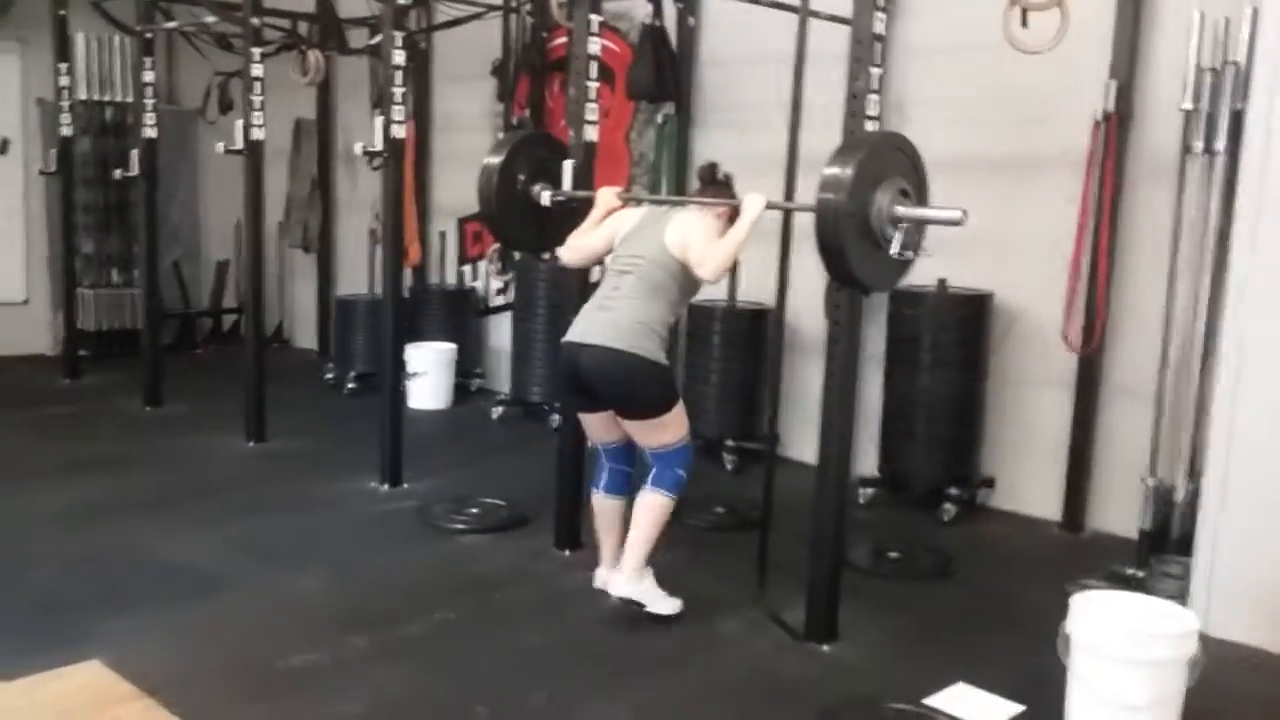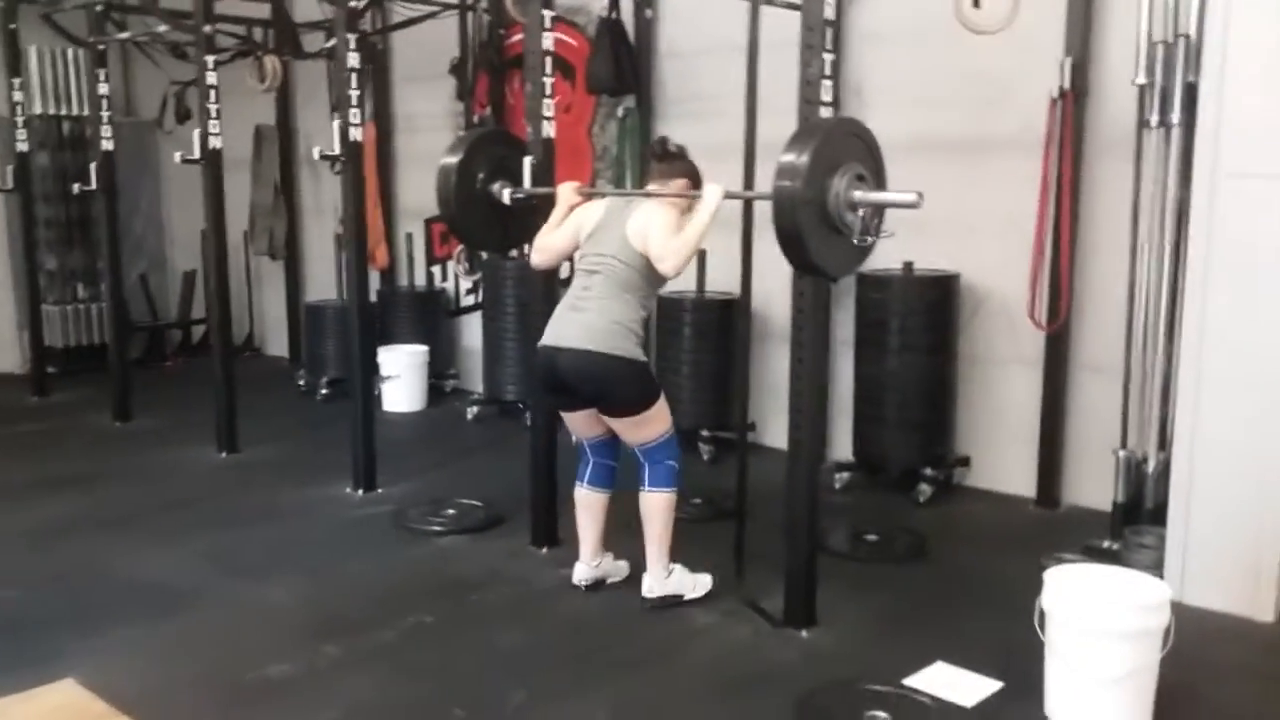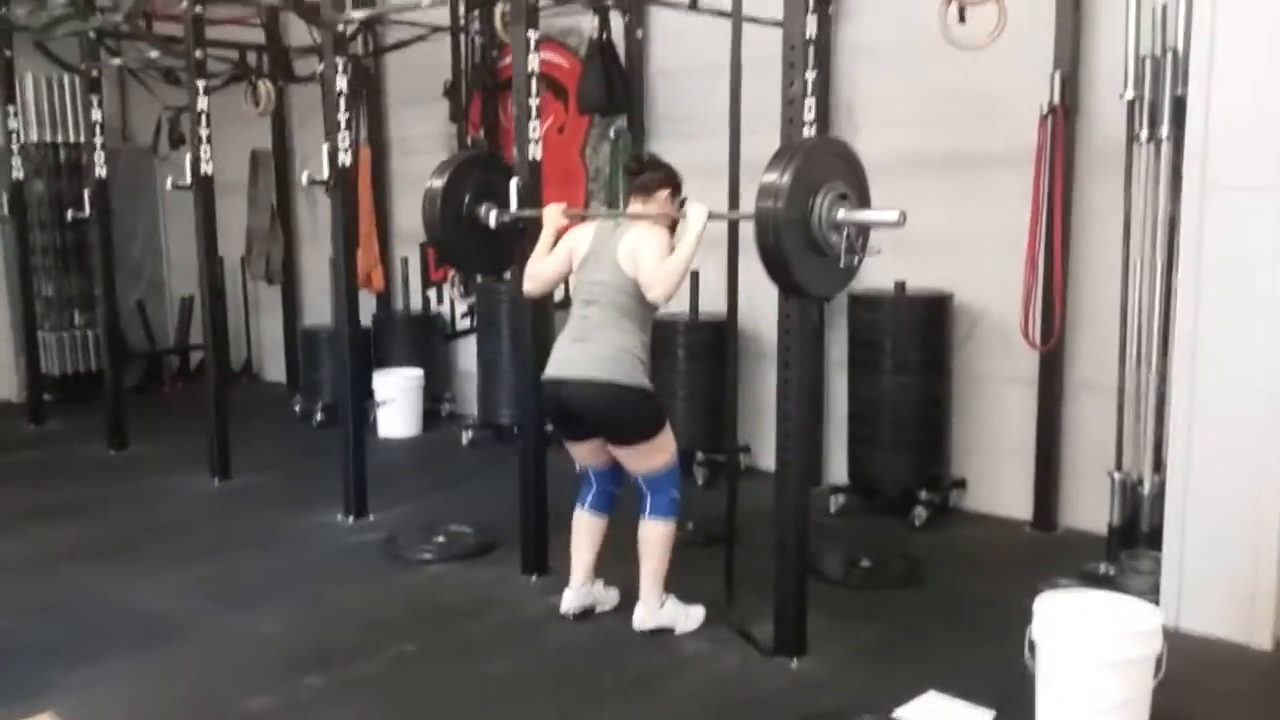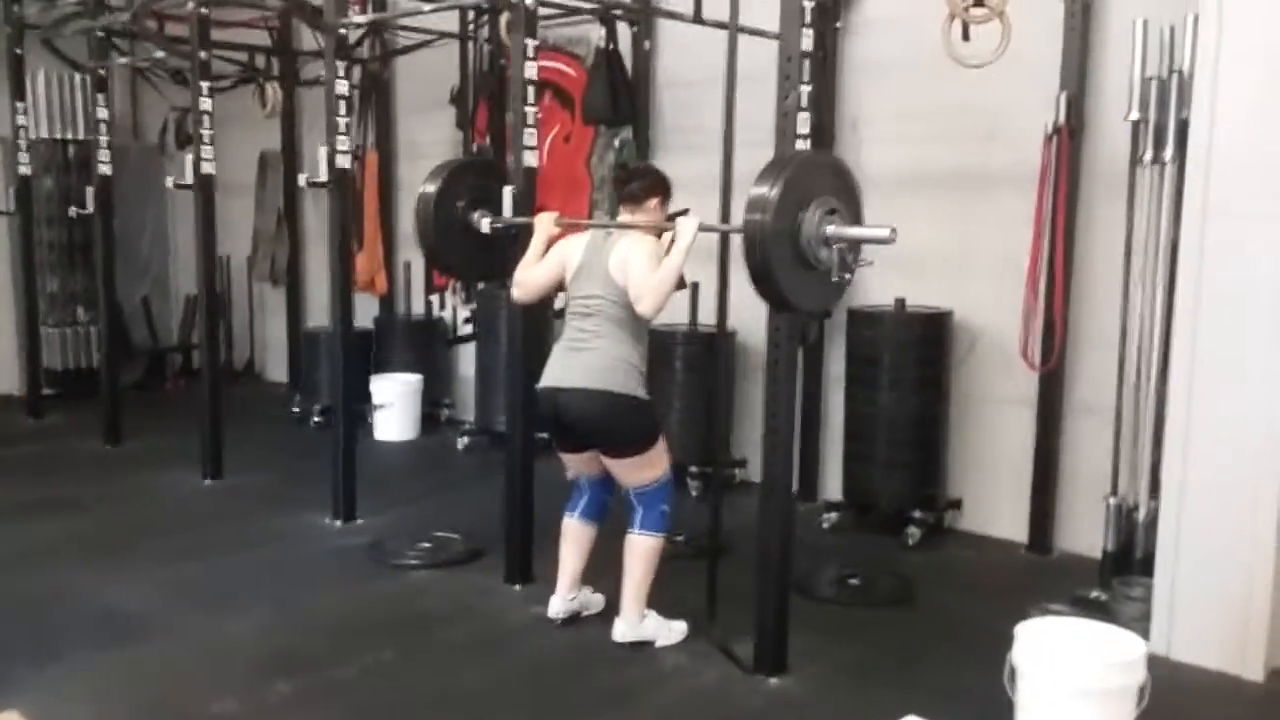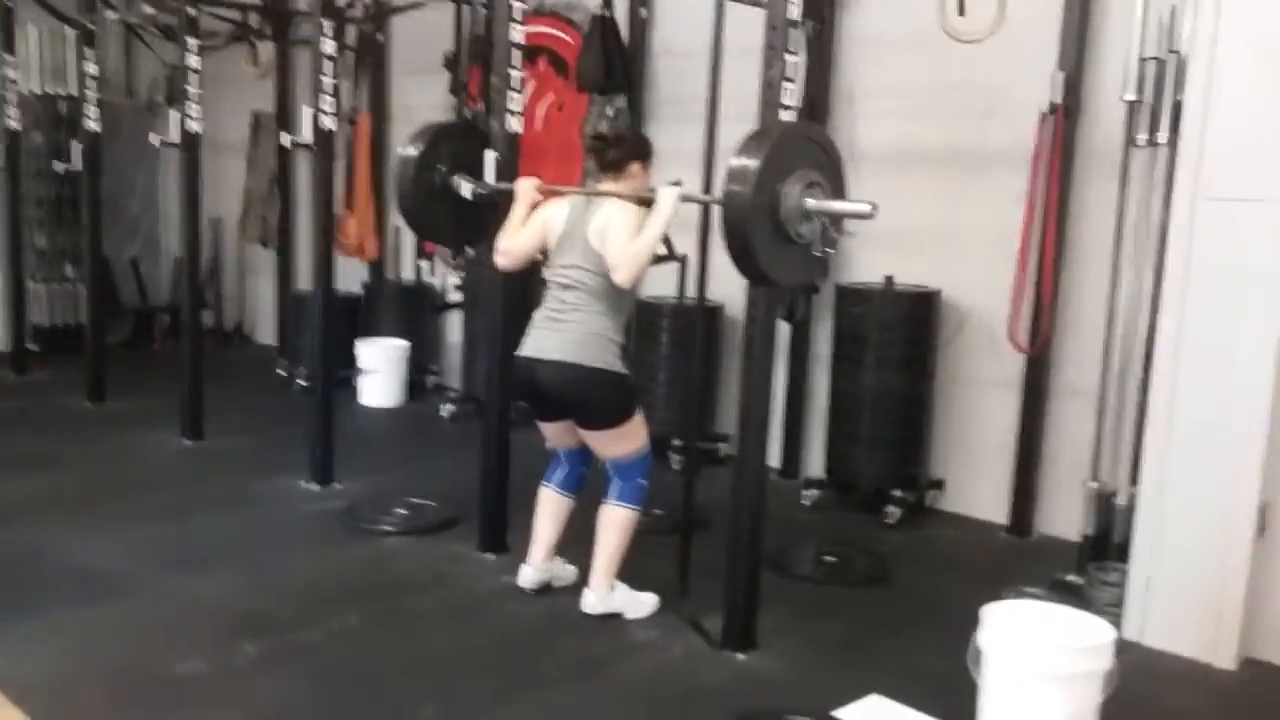
dt=0.2s
person 1, frame 1
left shoulder: (632, 214)
right shoulder: (699, 224)
left elbow: (571, 255)
right elbow: (709, 268)
left wrist: (600, 209)
right wrist: (748, 219)
left hip: (577, 348)
right hip: (628, 357)
left knee: (613, 461)
right knee: (672, 464)
left ankle: (610, 567)
right ankle: (630, 573)
person 1, frame 2
left shoulder: (593, 208)
right shoulder: (661, 213)
left elbow: (539, 257)
right elbow: (669, 263)
left wrist: (561, 205)
right wrist: (707, 210)
left hip: (553, 349)
right hip: (606, 355)
left knee: (597, 455)
right knee: (660, 458)
left ankle: (590, 563)
right ankle: (660, 576)
person 1, frame 3
left shoulder: (582, 232)
right shoulder: (650, 236)
left elbow: (532, 285)
right elbow: (658, 289)
left wrist: (549, 228)
right wrist: (692, 231)
left hip: (558, 380)
right hip: (612, 385)
left knee: (599, 481)
right knee: (661, 487)
left ankle: (580, 591)
right ankle: (653, 607)
person 1, frame 4
left shoulder: (574, 242)
right shoulder: (641, 245)
left elbow: (521, 290)
right elbow: (648, 303)
left wrist: (540, 236)
right wrist: (682, 244)
left hip: (555, 390)
right hip: (608, 395)
left knee: (590, 487)
right knee: (653, 499)
left ankle: (566, 595)
right ankle: (633, 619)
person 1, frame 5
left shoulder: (557, 208)
right shoulder: (623, 213)
left elbow: (505, 258)
right elbow: (625, 273)
left wrist: (522, 201)
right wrist: (662, 214)
left hip: (533, 360)
right hip: (585, 366)
left knee: (568, 460)
right knee: (628, 472)
left ankle: (538, 566)
right ankle: (603, 592)
